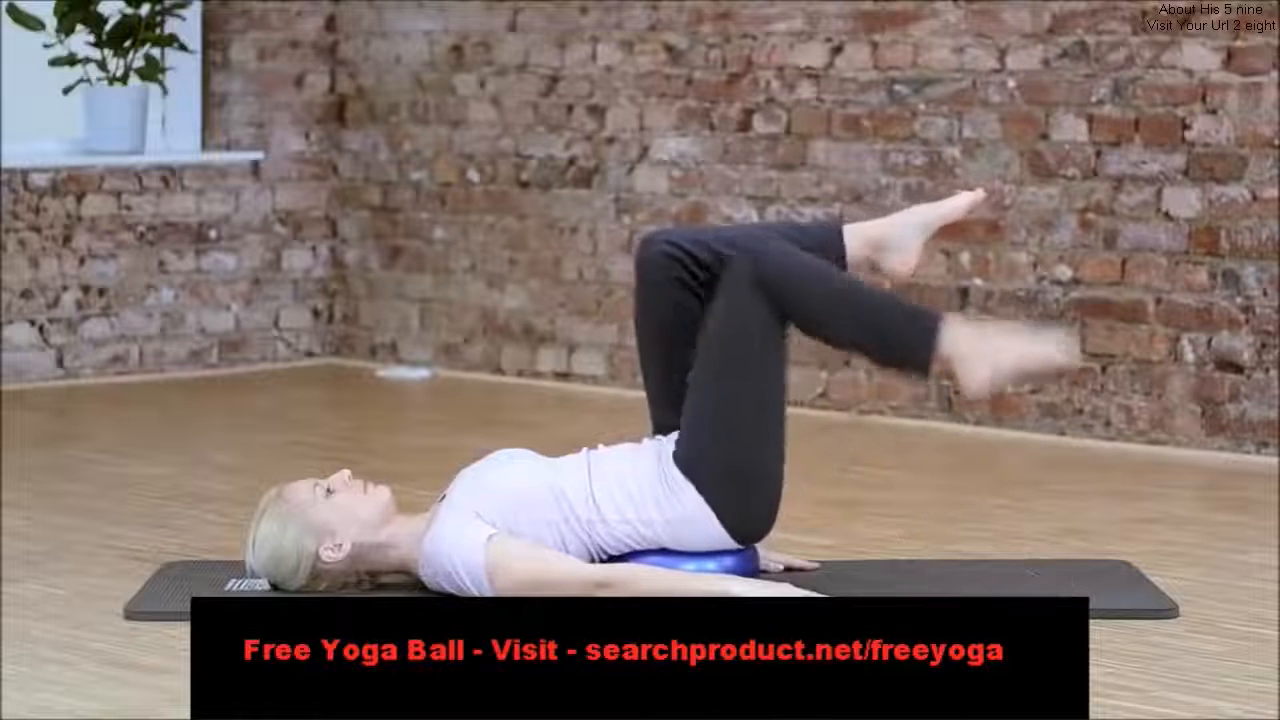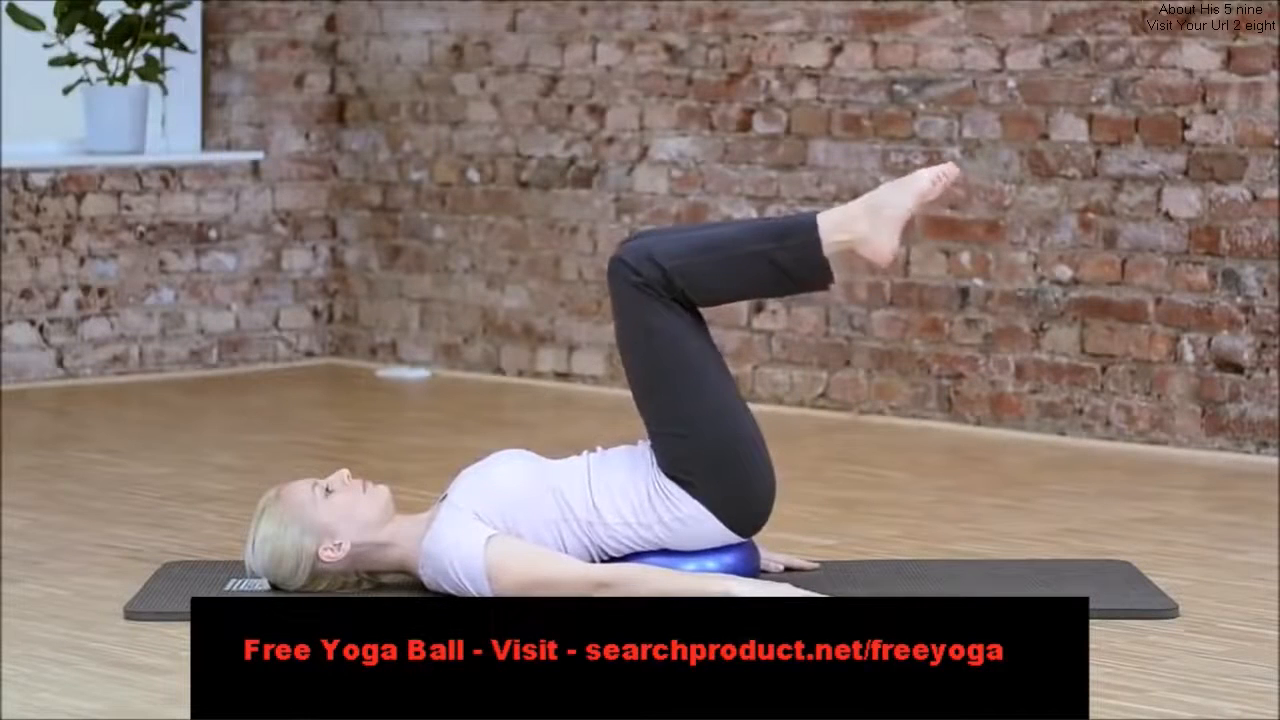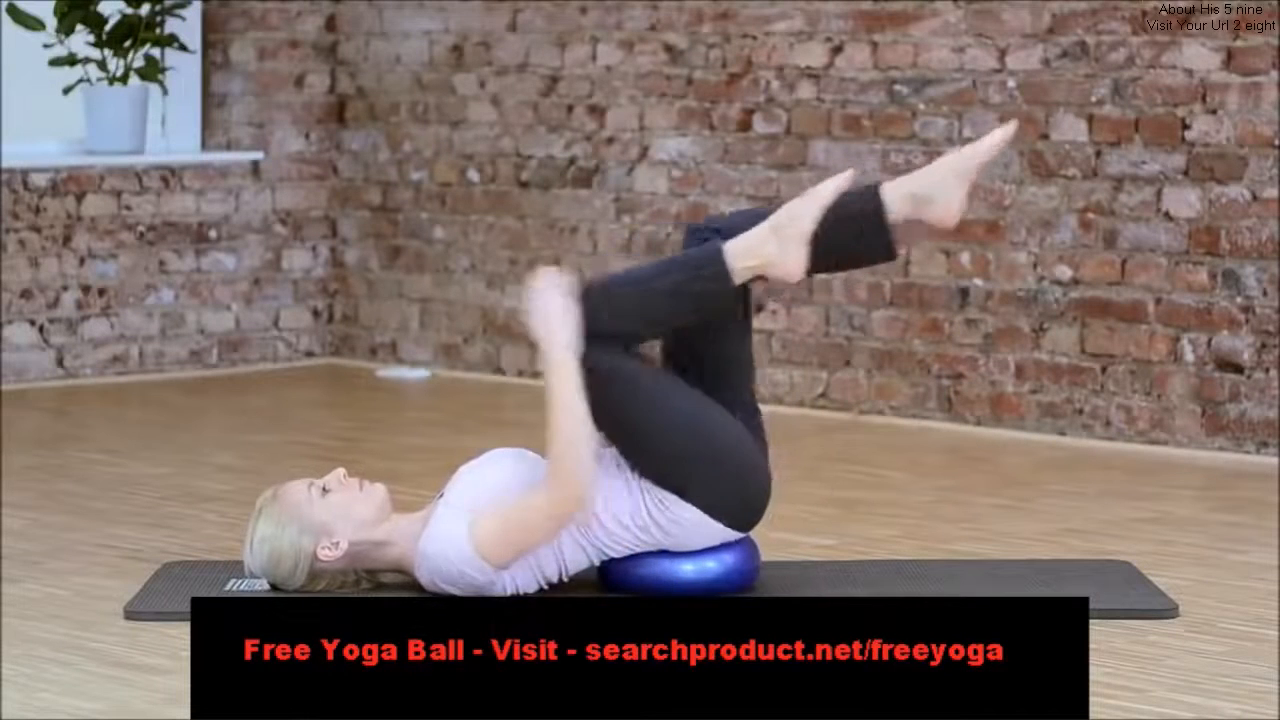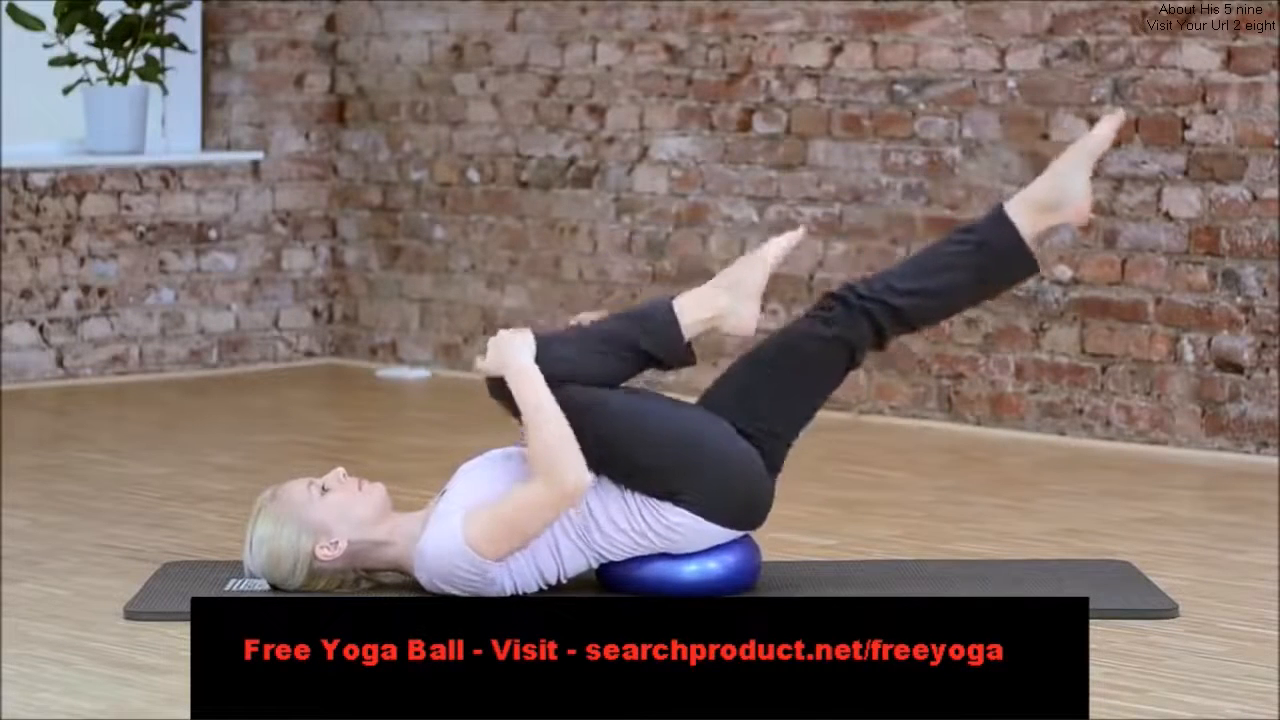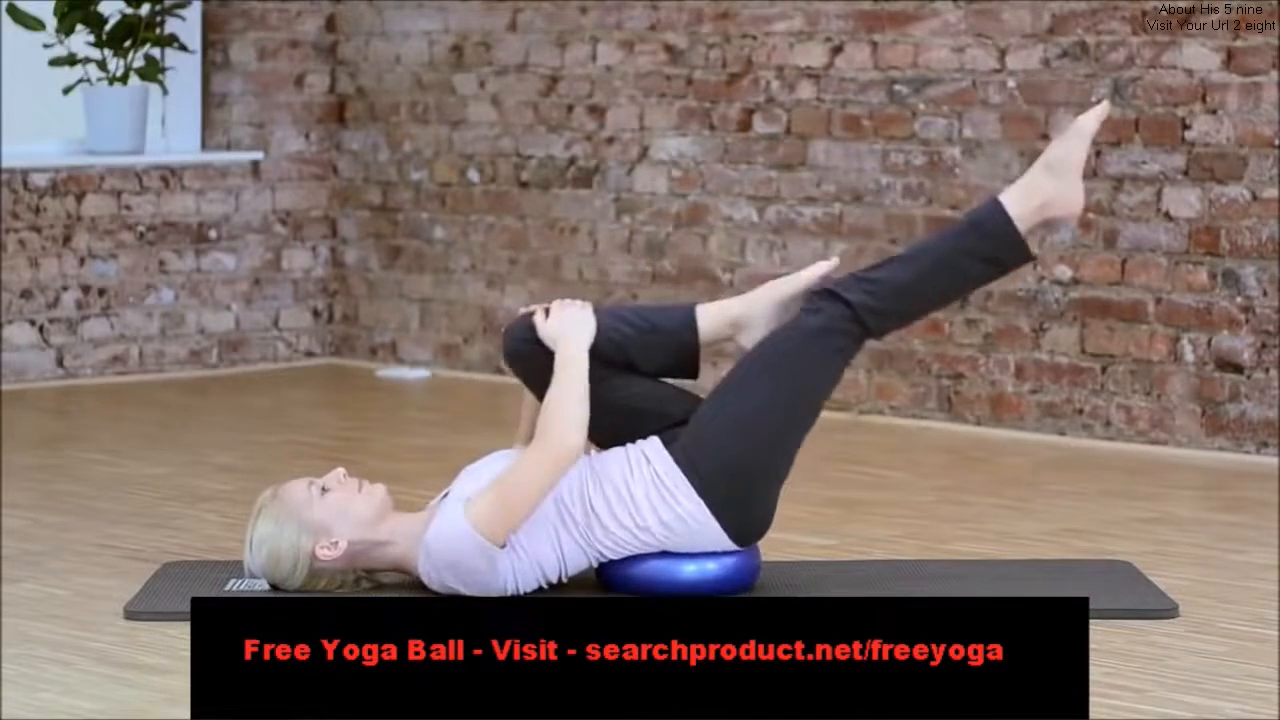
dt=1s
person 1, frame 1
left shoulder: (453, 516)
right shoulder: (447, 552)
right elbow: (599, 583)
right wrist: (747, 592)
left hip: (686, 482)
right hip: (712, 494)
left knee: (670, 257)
right knee: (754, 271)
left ankle: (880, 239)
right ankle: (953, 346)
person 1, frame 2
left shoulder: (450, 516)
right shoulder: (448, 553)
right elbow: (599, 583)
right wrist: (742, 590)
left hip: (700, 498)
right hip: (712, 495)
left knee: (646, 261)
right knee: (639, 272)
left ankle: (848, 230)
right ankle: (846, 228)
person 1, frame 3
left shoulder: (443, 521)
right shoulder: (450, 554)
right elbow: (574, 493)
right wrist: (560, 340)
left hip: (693, 480)
right hip: (714, 489)
left knee: (717, 241)
right knee: (564, 314)
left ankle: (914, 201)
right ankle: (757, 256)
person 1, frame 4
left shoulder: (446, 521)
right shoulder: (447, 557)
right elbow: (566, 487)
left wrist: (571, 360)
right wrist: (527, 368)
left hip: (703, 481)
right hip: (711, 494)
right knee: (514, 370)
left ankle: (1032, 213)
right ankle: (708, 309)
person 1, frame 5
left shoulder: (445, 519)
right shoulder: (450, 552)
left elbow: (544, 455)
right elbow: (560, 449)
left wrist: (561, 342)
right wrist: (577, 343)
left hip: (671, 464)
right hip: (710, 494)
left knee: (532, 337)
right knee: (841, 310)
left ankle: (730, 321)
right ankle: (1028, 203)
